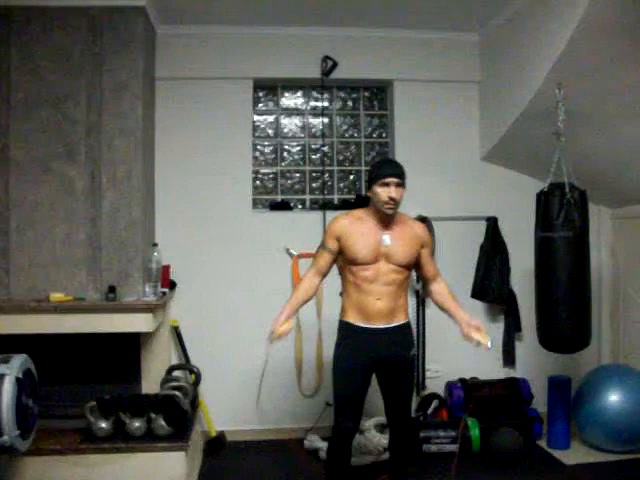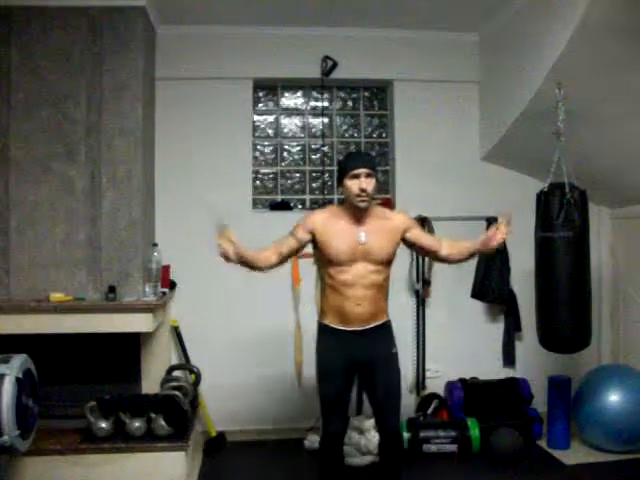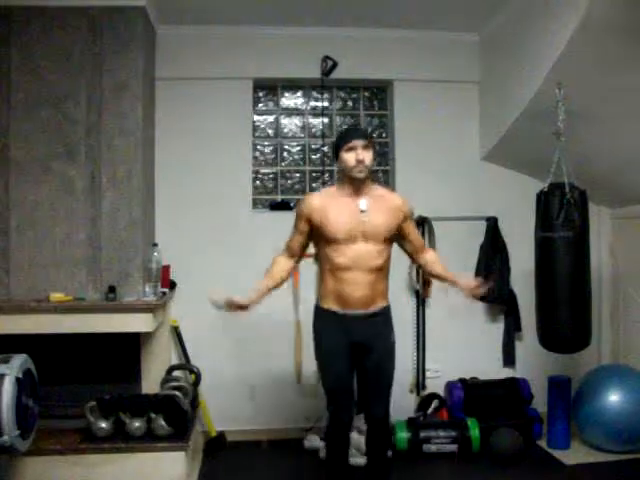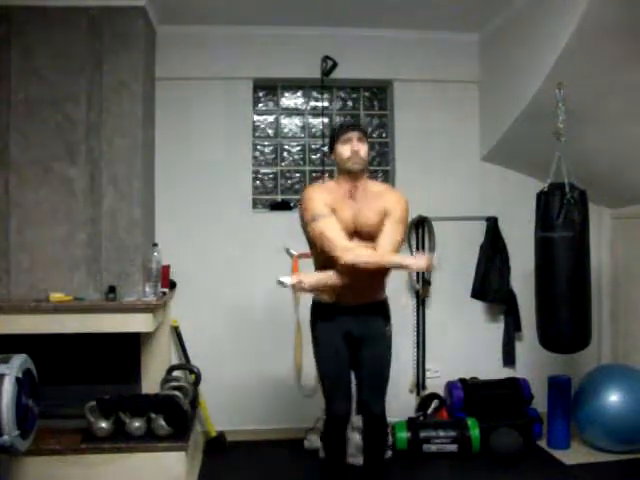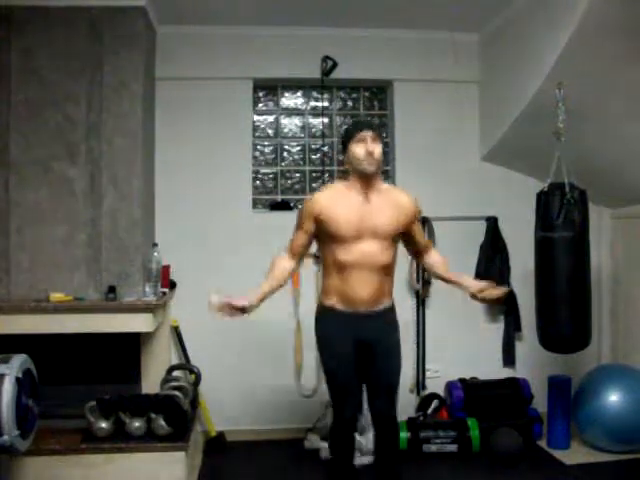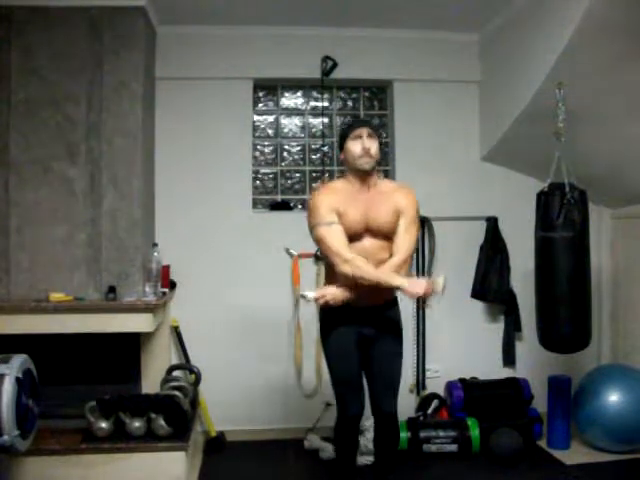
dt=0.5s
person 1, frame 1
left shoulder: (418, 232)
right shoulder: (342, 226)
left elbow: (433, 281)
right elbow: (314, 275)
left wrist: (463, 319)
right wrist: (286, 315)
left hip: (399, 338)
right hip: (354, 337)
left knee: (401, 423)
right knee: (345, 425)
person 1, frame 2
left shoulder: (397, 222)
right shoulder: (318, 222)
left elbow: (442, 249)
right elbow: (273, 255)
left wrist: (482, 244)
right wrist: (239, 254)
left hip: (379, 337)
right hip: (333, 339)
left knee: (390, 426)
right knee: (334, 428)
person 1, frame 3
left shoulder: (396, 205)
right shoulder: (316, 205)
left elbow: (422, 252)
right elbow: (290, 257)
left wrist: (457, 280)
right wrist: (254, 297)
left hip: (377, 323)
right hip: (330, 323)
left knee: (379, 416)
right knee: (341, 415)
person 1, frame 4
left shoulder: (392, 199)
right shoulder: (317, 196)
left elbow: (378, 258)
right elbow: (342, 253)
left wrist: (319, 279)
right wrist: (407, 262)
left hip: (373, 315)
right hip: (330, 317)
left knee: (374, 409)
right knee: (338, 410)
person 1, frame 5
left shoulder: (404, 205)
right shoulder: (321, 202)
left elbow: (426, 253)
right elbow: (290, 256)
left wrist: (467, 283)
right wrist: (257, 297)
left hip: (383, 322)
right hip: (335, 322)
left knee: (386, 415)
right knee: (346, 415)
person 1, frame 6
left shoulder: (402, 197)
right shoulder: (325, 198)
left elbow: (400, 261)
right elbow: (342, 262)
left wrist: (343, 291)
right wrist: (404, 285)
left hip: (383, 316)
right hip: (341, 318)
left knee: (386, 410)
right knee: (350, 410)
